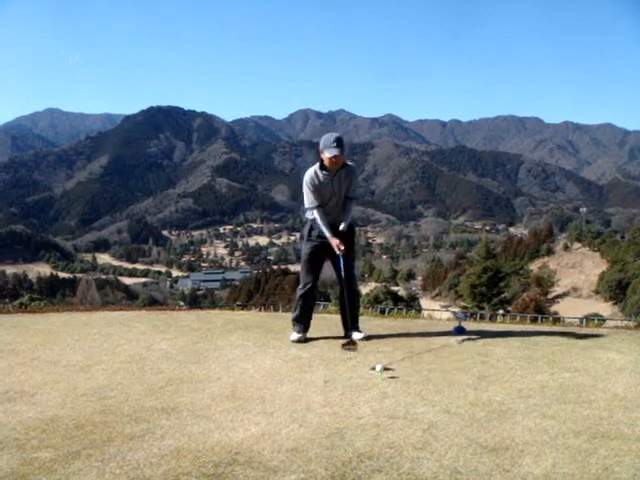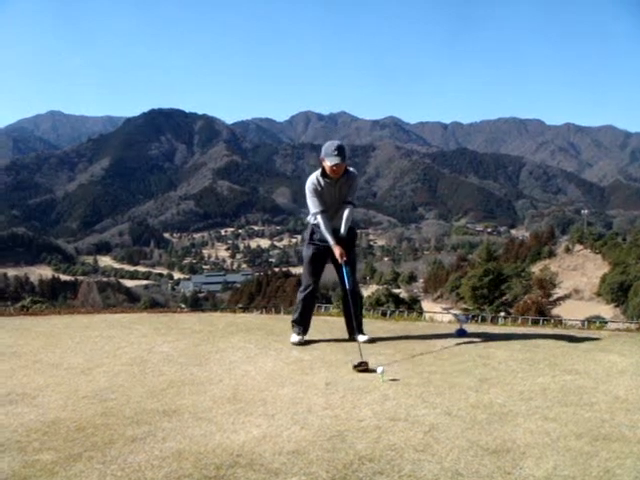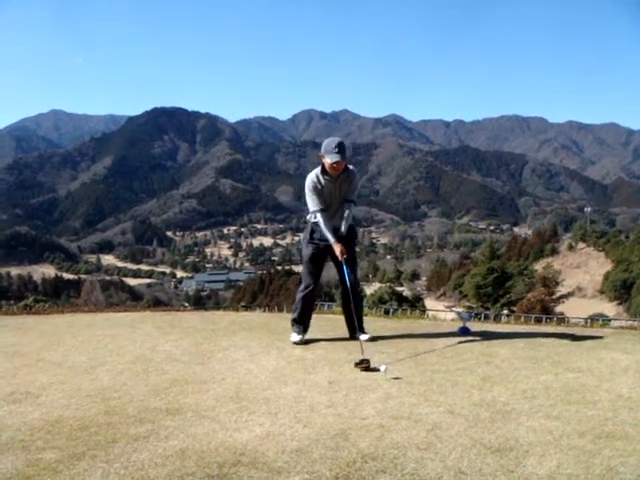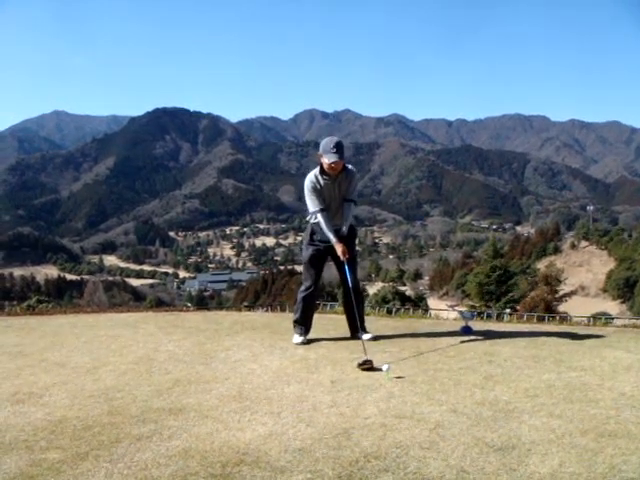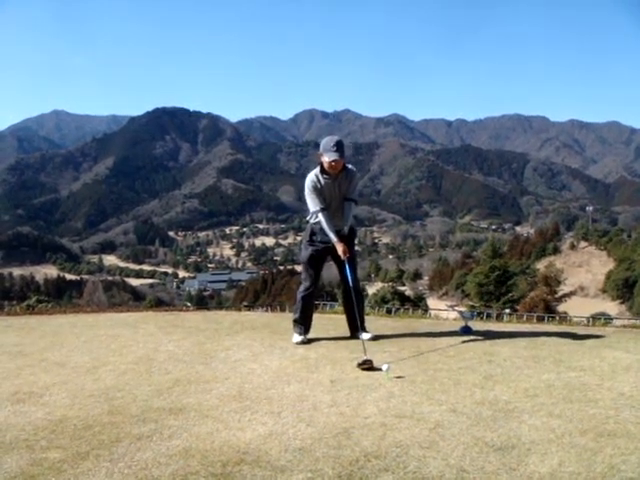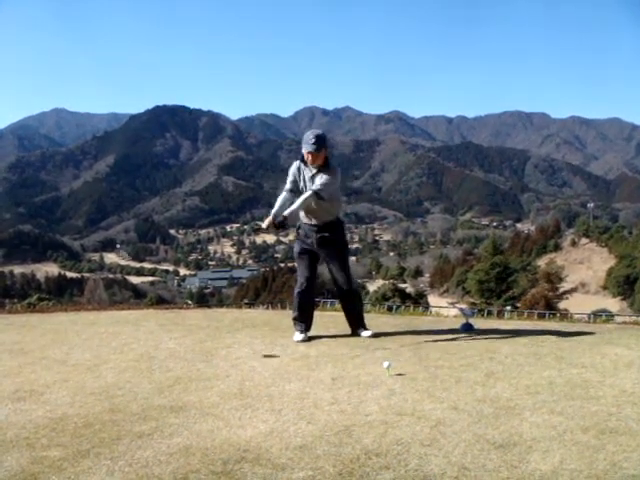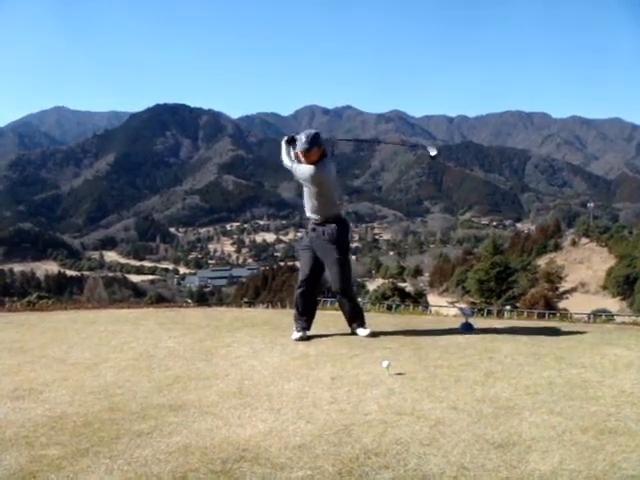
dt=0.7s
person 1, frame 1
left shoulder: (350, 171)
right shoulder: (311, 175)
left elbow: (350, 202)
right elbow: (315, 210)
left wrist: (342, 229)
right wrist: (330, 237)
left hip: (342, 230)
right hip: (316, 230)
left knee: (349, 281)
right knee: (308, 280)
left ankle: (351, 327)
right ankle: (300, 327)
person 1, frame 2
left shoulder: (352, 176)
right shoulder: (313, 182)
left elbow: (348, 207)
right elbow: (320, 215)
left wrist: (342, 237)
right wrist: (333, 245)
left hip: (343, 234)
right hip: (317, 234)
left knee: (350, 284)
right knee: (309, 283)
left ankle: (355, 330)
right ankle: (299, 329)
person 1, frame 3
left shoulder: (352, 175)
right shoulder: (313, 179)
left elbow: (348, 205)
right elbow: (319, 214)
left wrist: (341, 235)
right wrist: (334, 242)
left hip: (343, 232)
right hip: (317, 233)
left knee: (351, 282)
right knee: (309, 282)
left ankle: (356, 329)
right ankle: (299, 328)
person 1, frame 4
left shoulder: (351, 174)
right shoulder: (312, 180)
left elbow: (348, 204)
right elbow: (320, 214)
left wrist: (342, 235)
right wrist: (335, 242)
left hip: (344, 232)
right hip: (318, 234)
left knee: (351, 282)
right knee: (310, 283)
left ankle: (358, 328)
right ankle: (300, 329)
person 1, frame 5
left shoulder: (351, 174)
right shoulder: (312, 180)
left elbow: (349, 204)
right elbow: (321, 214)
left wrist: (344, 234)
right wrist: (336, 241)
left hip: (343, 233)
right hip: (318, 233)
left knee: (351, 282)
right knee: (309, 282)
left ankle: (357, 327)
right ankle: (300, 329)
person 1, frame 6
left shoulder: (332, 172)
right shoulder: (297, 168)
left elbow: (309, 196)
right elbow: (287, 194)
left wrist: (284, 216)
right wrist: (273, 215)
left hip: (331, 230)
right hip: (306, 230)
left knee: (344, 280)
right knee: (304, 282)
left ankle: (358, 325)
right ankle: (301, 327)
person 1, frame 7
left shoulder: (316, 170)
right shoulder: (309, 167)
left elbow: (289, 165)
right elbow: (295, 165)
left wrist: (285, 145)
right wrist: (293, 147)
left hip: (332, 229)
right hip: (313, 228)
left knee: (340, 280)
right knee: (305, 280)
left ankle: (357, 324)
right ankle: (301, 326)
